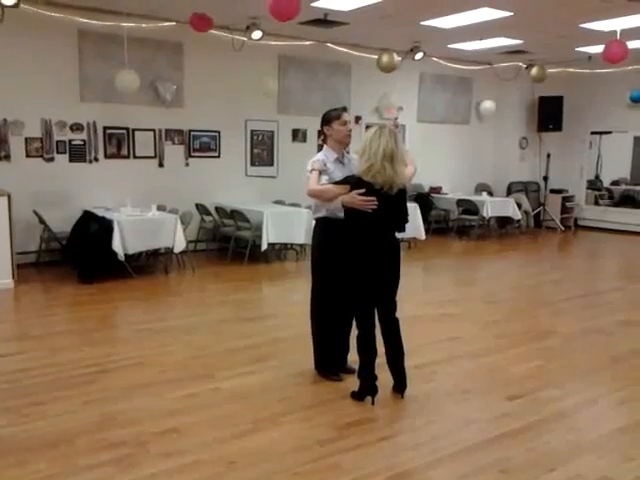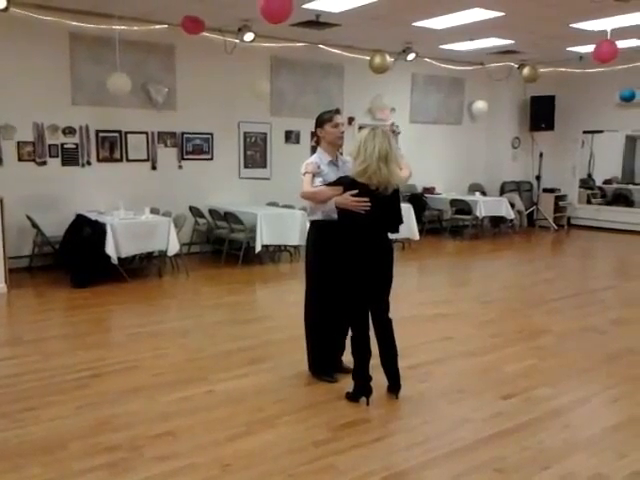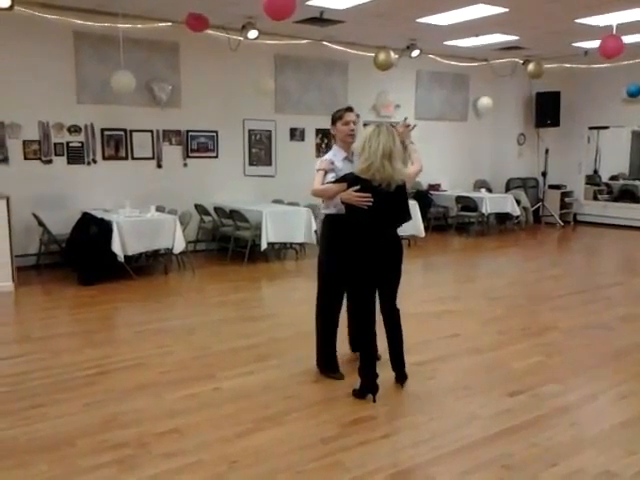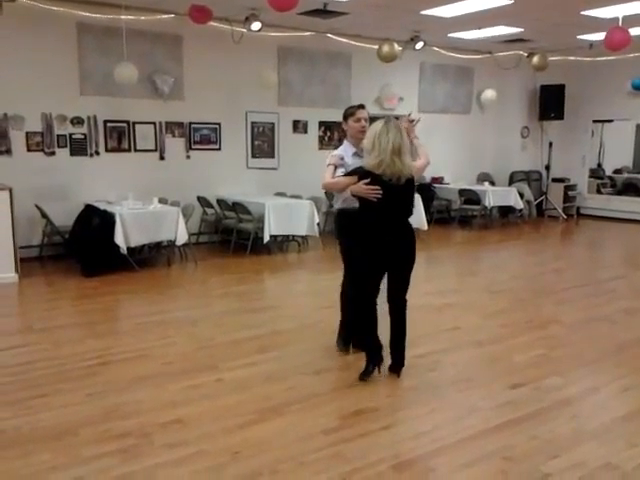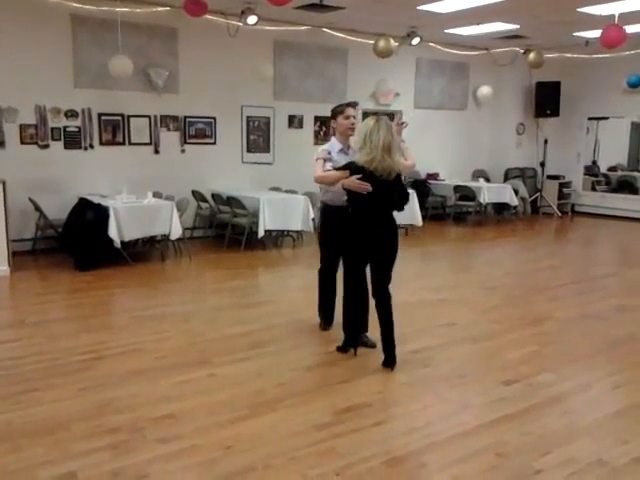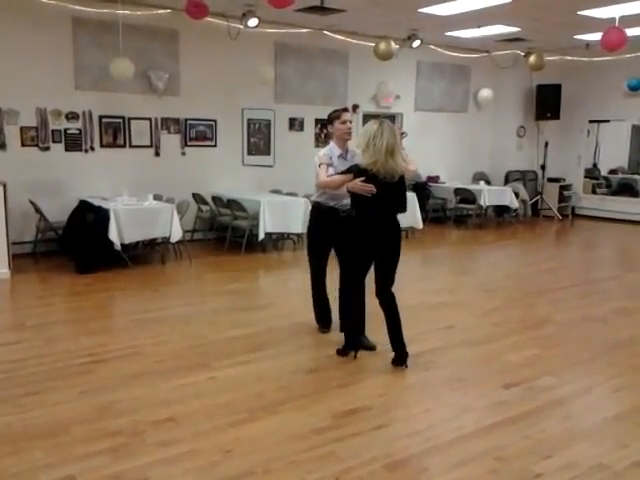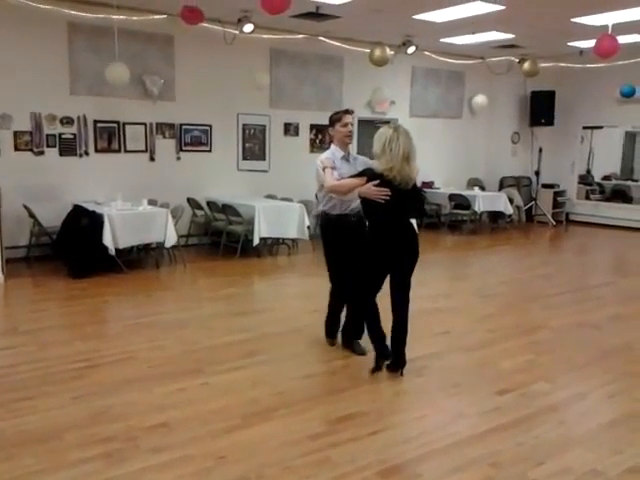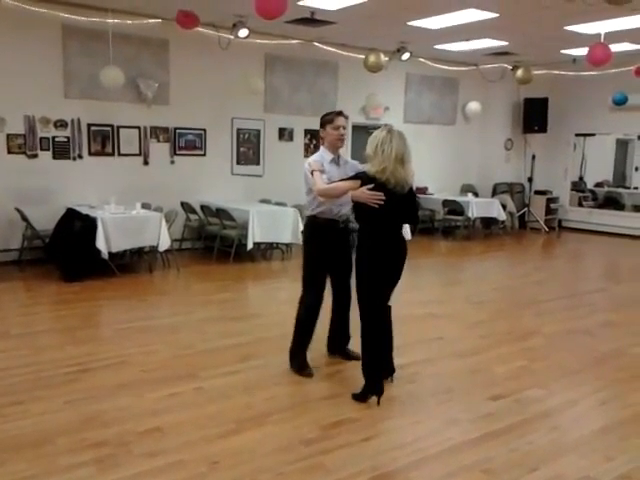
dt=0.4s
person 1, frame 1
left shoulder: (356, 183)
right shoulder: (400, 181)
left elbow: (314, 190)
right elbow: (411, 165)
left wrist: (316, 169)
right wrist: (395, 141)
left hip: (362, 259)
right hip: (389, 256)
left knee: (365, 321)
right knee: (389, 316)
left ankle: (367, 385)
right ankle: (399, 381)
person 1, frame 2
left shoulder: (349, 184)
right shoulder: (393, 183)
left elbow: (308, 193)
right elbow: (407, 169)
left wrist: (309, 172)
right wrist: (390, 144)
left hip: (356, 259)
right hip: (382, 257)
left knee: (359, 321)
right knee: (382, 317)
left ankle: (362, 385)
right ankle: (394, 381)
person 1, frame 3
left shoulder: (354, 180)
right shoulder: (399, 179)
left elbow: (317, 190)
right elbow: (417, 165)
left wrist: (322, 169)
right wrist: (406, 139)
left hip: (362, 254)
right hip: (390, 251)
left knee: (365, 315)
right knee: (390, 309)
left ankle: (368, 382)
right ankle: (400, 370)
person 1, frame 4
left shoulder: (365, 173)
right shoulder: (408, 172)
left elbow: (329, 185)
right elbow: (425, 159)
left wrist: (333, 164)
right wrist: (411, 135)
left hip: (375, 245)
right hip: (403, 242)
left knee: (366, 298)
right knee: (398, 300)
left ankle: (373, 356)
right ankle: (397, 362)
person 1, frame 5
left shoulder: (356, 168)
right shoulder: (396, 168)
left elbow: (320, 178)
right elbow: (407, 179)
right wrist: (398, 139)
left hip: (360, 235)
right hip: (386, 235)
left knee: (353, 287)
right knee: (382, 291)
left ankle: (351, 340)
right ankle: (389, 353)
person 1, frame 6
left shoulder: (360, 171)
right shoulder: (398, 170)
left hip: (364, 236)
right hip: (390, 235)
left knee: (354, 286)
right knee: (385, 291)
left ankle: (351, 343)
right ankle: (400, 350)
person 1, frame 7
left shoulder: (373, 175)
right shoulder: (409, 177)
left elbow: (331, 187)
right elbow: (417, 211)
left wrist: (327, 167)
left hip: (381, 244)
right hip: (407, 243)
left knee: (366, 296)
right knee: (401, 299)
left ankle: (381, 350)
right ankle: (398, 358)
person 1, frame 8
left shoulder: (367, 178)
right shoulder: (405, 182)
left elbow: (322, 190)
right elbow: (412, 218)
left wrist: (316, 170)
left hip: (372, 252)
right hip: (396, 250)
left knee: (369, 314)
right knee: (382, 307)
left ankle: (373, 383)
right ankle: (386, 366)
person 2, frame 1
left shoulder: (353, 162)
right shoulder: (320, 162)
right elbow: (321, 194)
right wrist: (345, 200)
right hip: (329, 232)
left knee: (347, 298)
right knee: (325, 298)
left ankle: (339, 358)
right ankle: (325, 362)
person 2, frame 2
left shoulder: (348, 164)
right shoulder: (314, 164)
right elbow: (314, 196)
right wrist: (338, 201)
right hip: (323, 234)
left knee: (344, 298)
right knee: (320, 300)
left ankle: (334, 357)
right ankle: (319, 363)
person 2, frame 3
right shoulder: (329, 161)
right elbow: (321, 191)
right wrist: (342, 196)
right hip: (336, 227)
right knee: (331, 294)
left ankle: (359, 342)
right ankle: (326, 360)
person 2, frame 4
right shoulder: (339, 156)
right elbow: (327, 184)
right wrist: (352, 189)
right hip: (349, 221)
right knee: (354, 276)
right ankle: (345, 333)
person 2, frame 5
left shoulder: (359, 152)
right shoulder: (326, 151)
right elbow: (319, 177)
right wrist: (344, 183)
right hip: (332, 215)
right knee: (328, 269)
left ankle: (357, 329)
right ankle: (326, 316)
person 2, frame 6
left shoulder: (357, 156)
right shoulder: (325, 155)
right elbow: (324, 182)
right wrist: (349, 186)
left hip: (346, 217)
right hip: (323, 216)
right knee: (318, 272)
right ankle: (324, 319)
person 2, frame 7
left shoulder: (360, 161)
right shoulder: (325, 160)
right elbow: (334, 189)
right wrist: (361, 191)
left hip: (357, 223)
right hip: (334, 225)
left knee: (360, 281)
right knee: (341, 283)
left ankle: (351, 336)
right ankle: (332, 329)
person 2, frame 8
left shoulder: (351, 165)
right shoulder: (314, 163)
right elbow: (324, 194)
right wrist: (354, 195)
left hip: (342, 230)
right hip: (319, 230)
left knee: (343, 291)
right knee: (312, 294)
left ankle: (338, 344)
right ankle: (297, 356)
